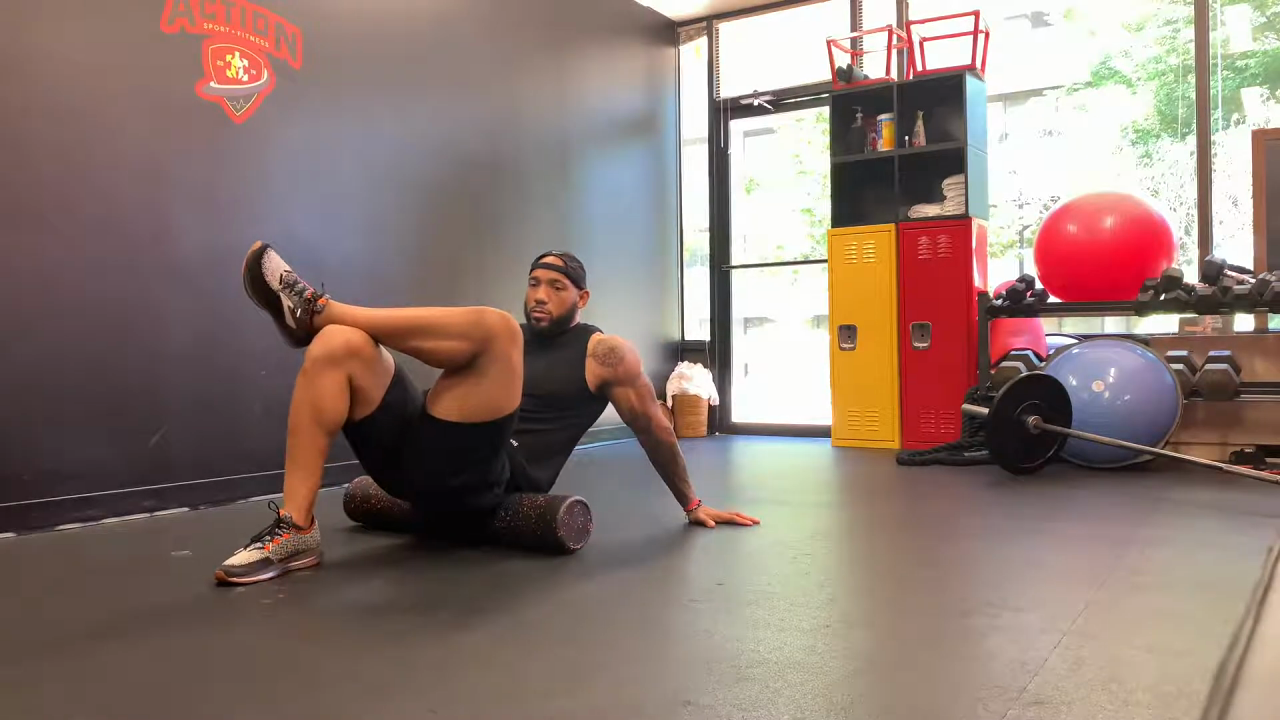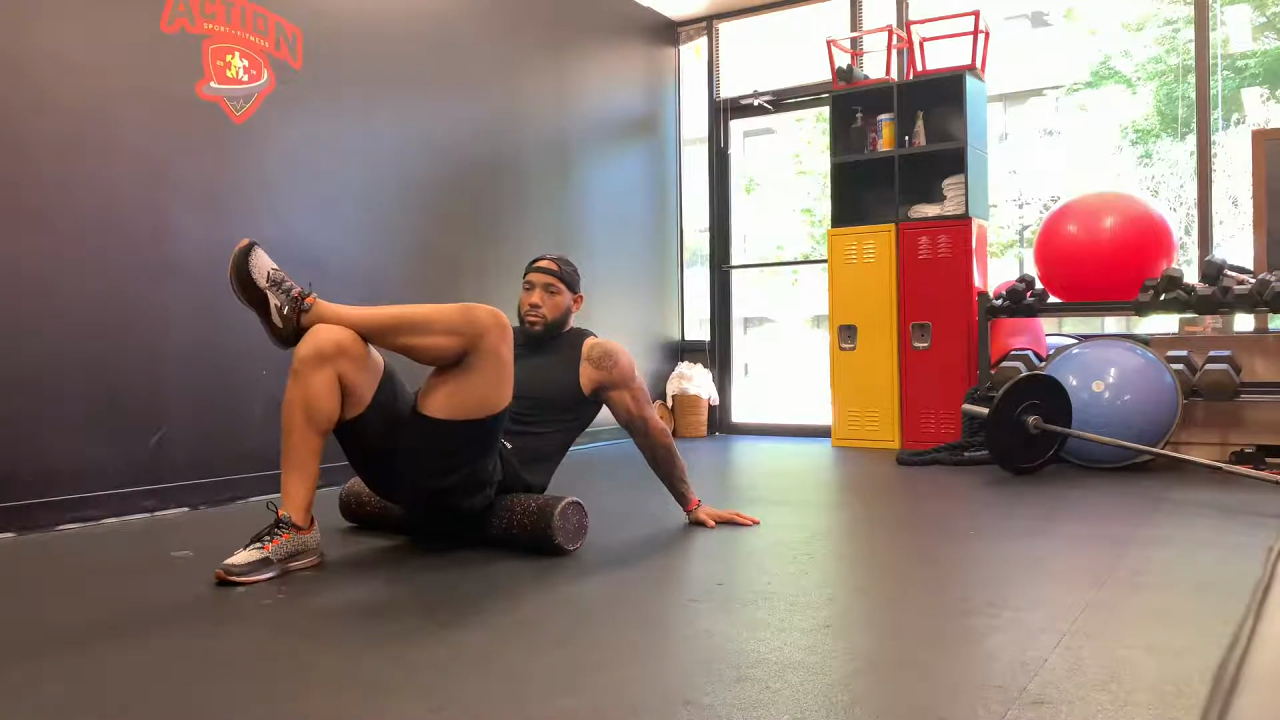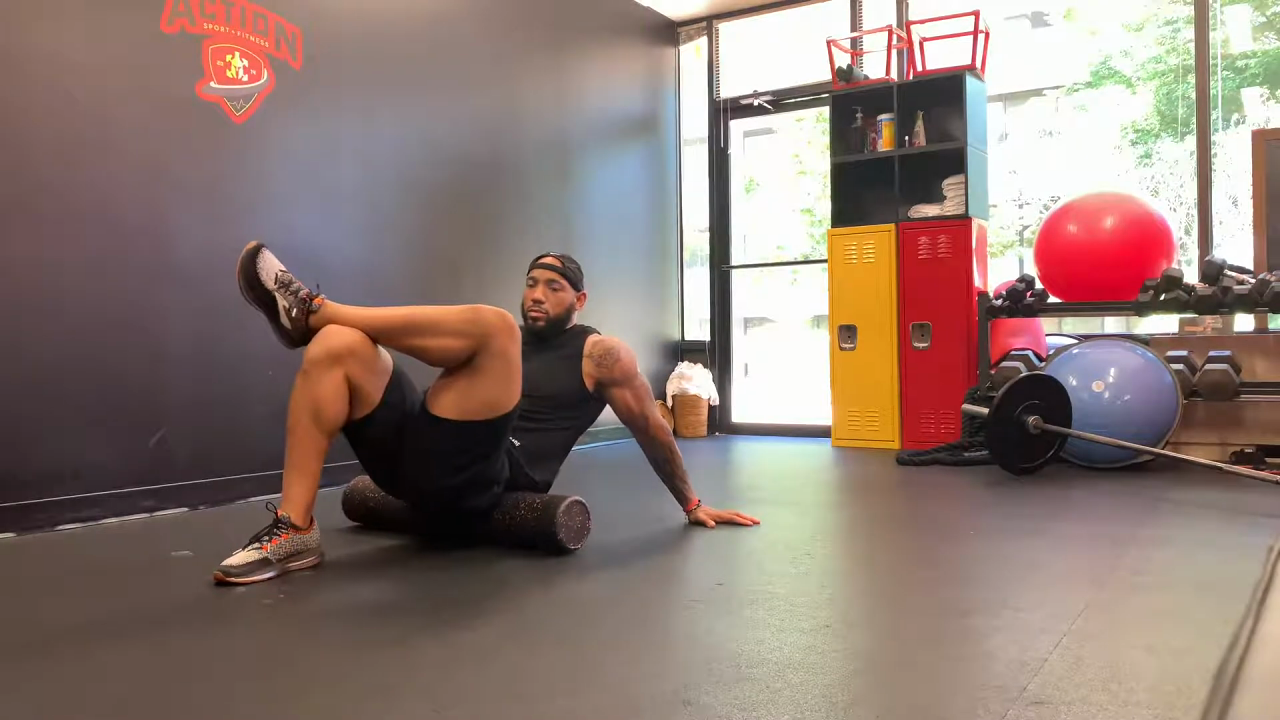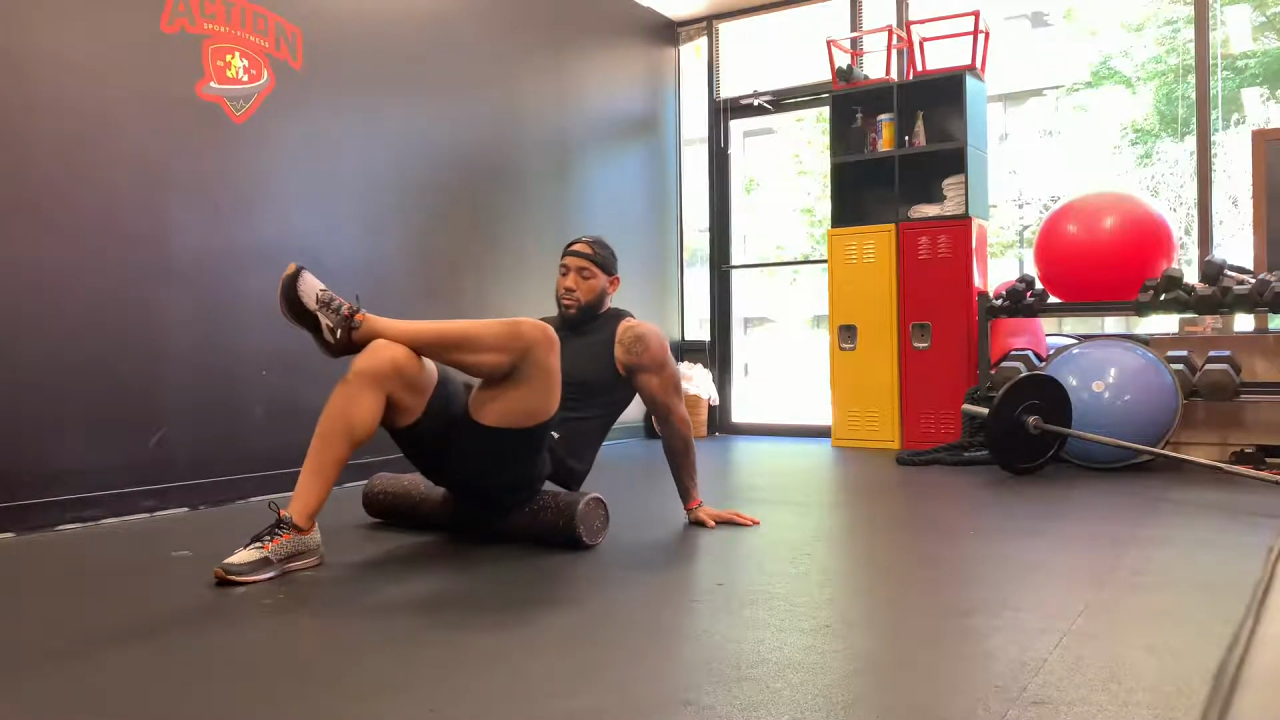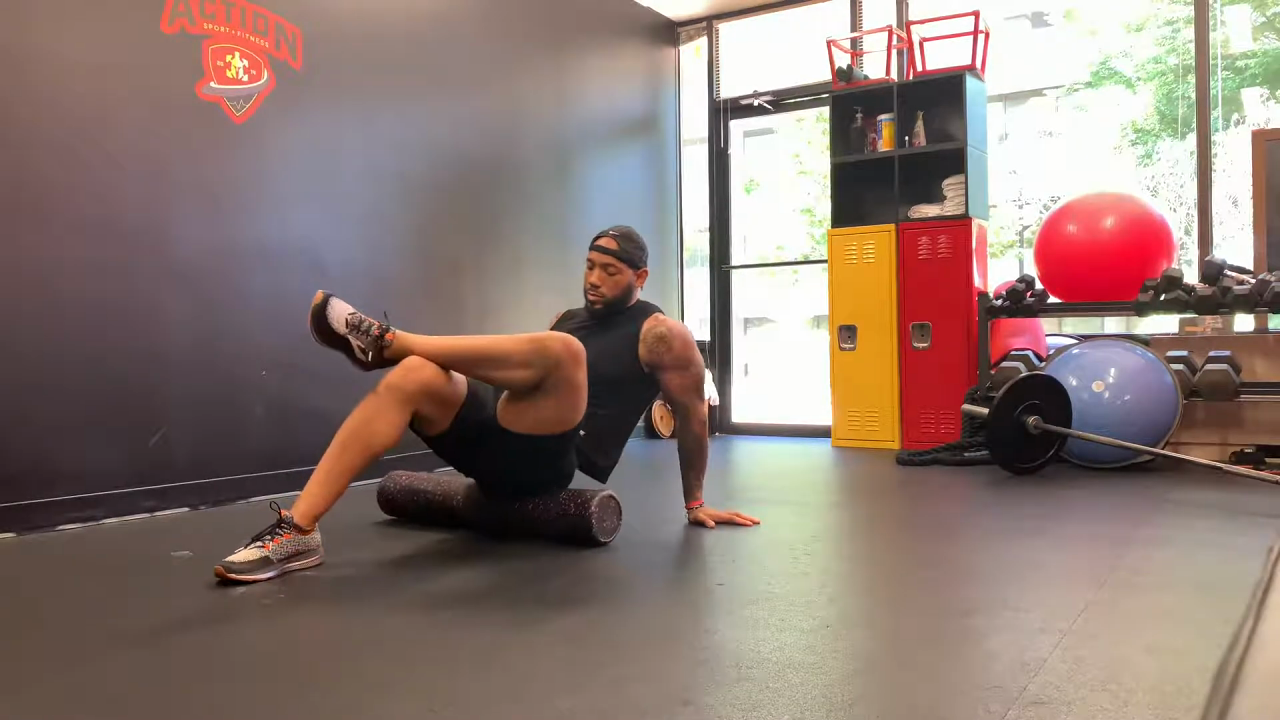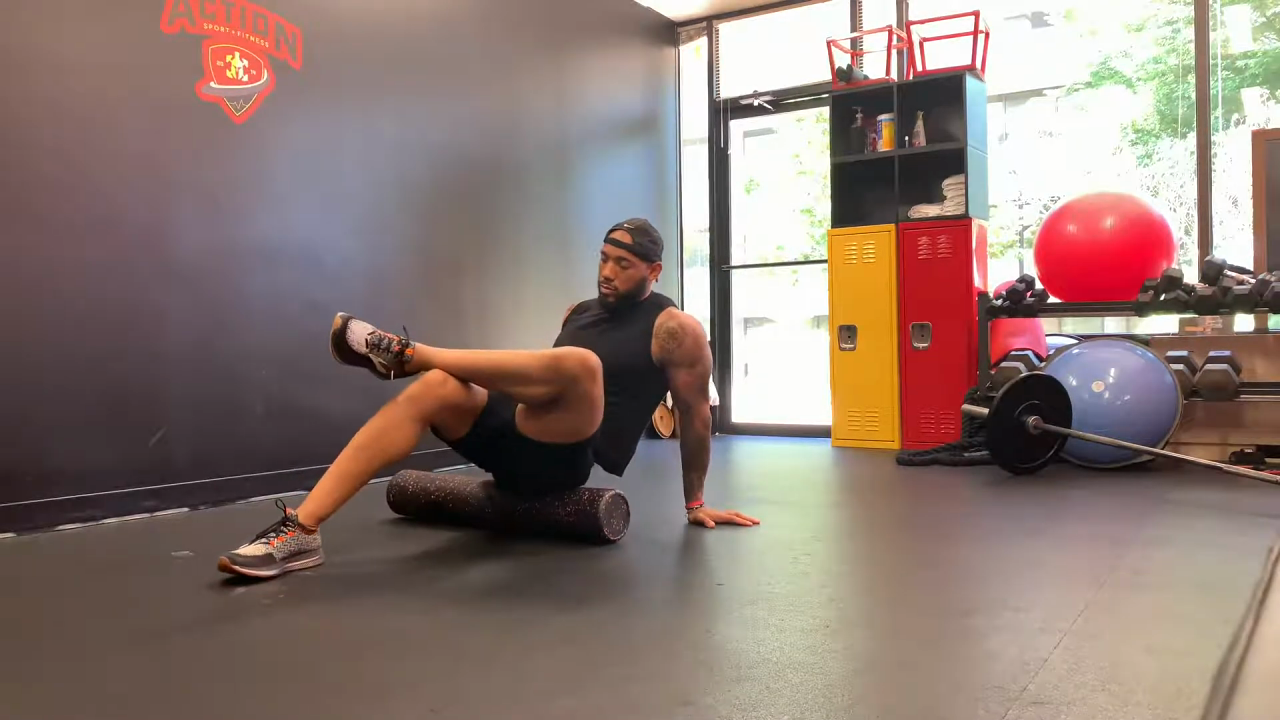
dt=0.4s
person 1, frame 1
left shoulder: (605, 353)
right shoulder: (513, 343)
left elbow: (654, 428)
left wrist: (692, 504)
left hip: (475, 476)
right hip: (422, 454)
left knee: (492, 327)
right knee: (338, 347)
left ankle: (315, 309)
right ankle: (295, 529)
person 1, frame 2
left shoulder: (598, 358)
right shoulder: (505, 344)
left elbow: (649, 429)
left wrist: (691, 504)
left hip: (466, 475)
right hip: (410, 456)
left knee: (484, 323)
right knee: (326, 344)
left ankle: (303, 308)
right ankle: (294, 530)
person 1, frame 3
left shoulder: (600, 354)
right shoulder: (511, 347)
left elbow: (651, 427)
left wrist: (690, 504)
left hip: (472, 473)
right hip: (417, 455)
left knee: (491, 324)
right knee: (336, 346)
left ankle: (312, 310)
right ankle: (293, 531)
person 1, frame 4
left shoulder: (634, 338)
right shoulder: (550, 328)
left elbow: (673, 417)
left wrist: (692, 502)
left hip: (515, 465)
right hip: (463, 446)
left knee: (532, 336)
right knee: (383, 362)
left ankle: (357, 324)
right ankle: (296, 530)
person 1, frame 5
left shoulder: (661, 335)
right shoulder: (568, 318)
left elbow: (692, 415)
left wrist: (694, 502)
left hip: (546, 459)
right hip: (497, 436)
left knee: (561, 348)
right knee: (414, 378)
left ankle: (387, 340)
right ankle: (297, 530)
person 1, frame 6
left shoulder: (674, 329)
right shoulder: (579, 312)
left elbow: (695, 414)
left wrist: (695, 503)
left hip: (564, 456)
right hip: (515, 432)
left knee: (580, 363)
right knee: (434, 390)
left ankle: (408, 352)
right ankle: (301, 530)
